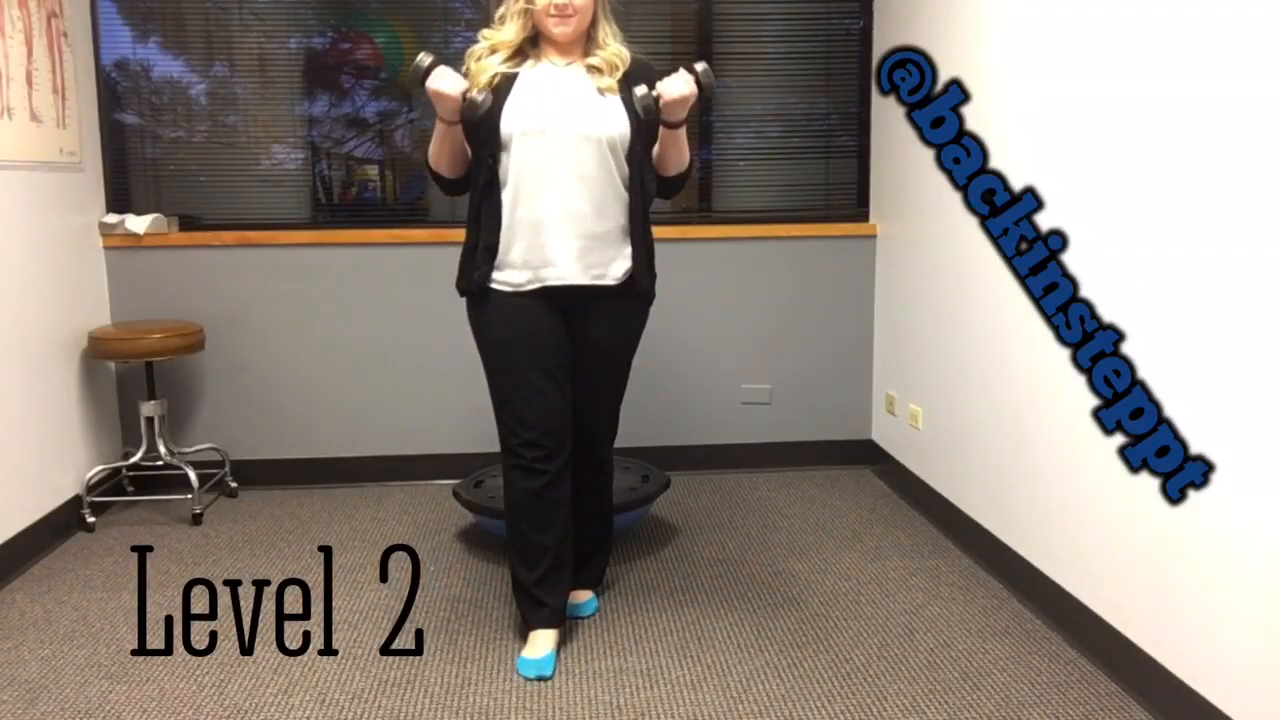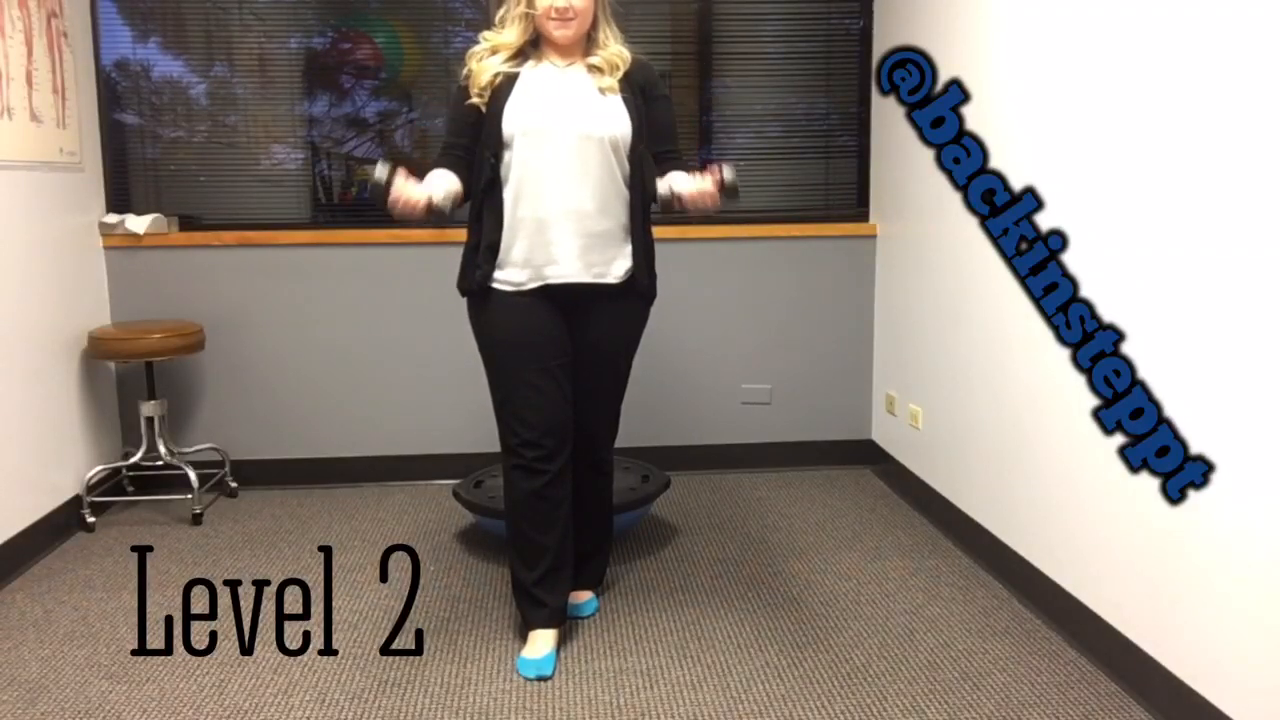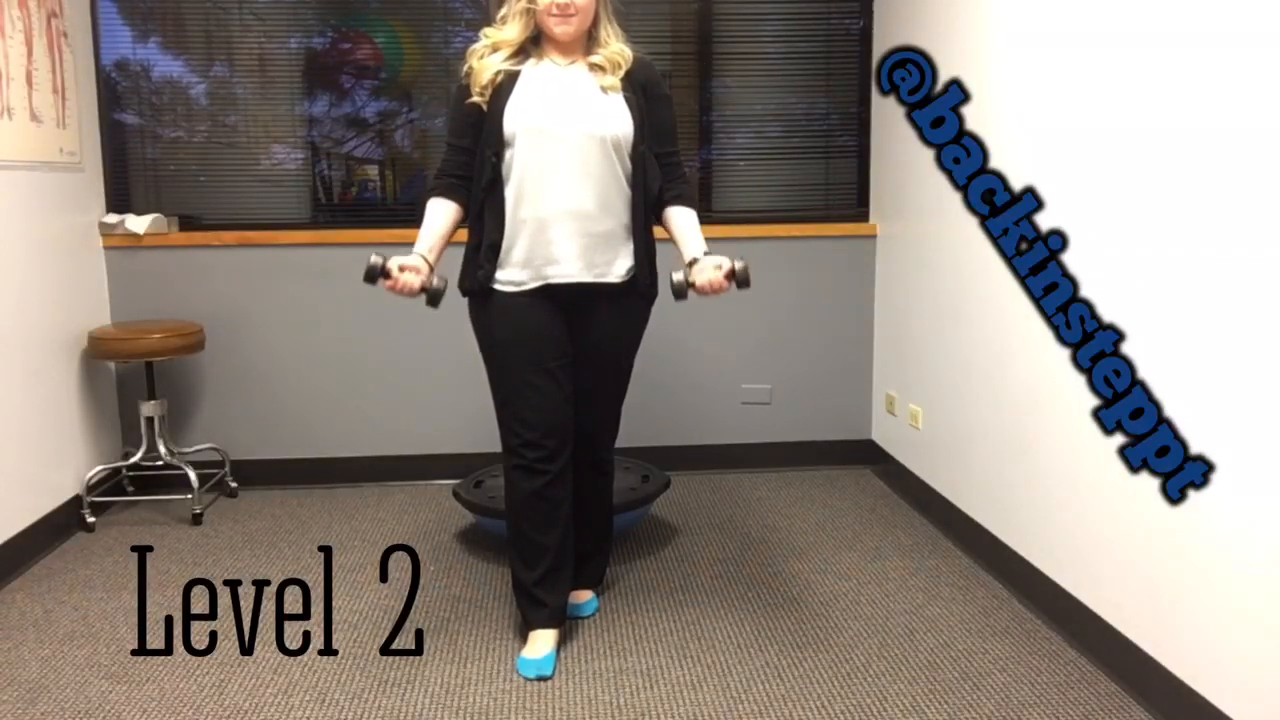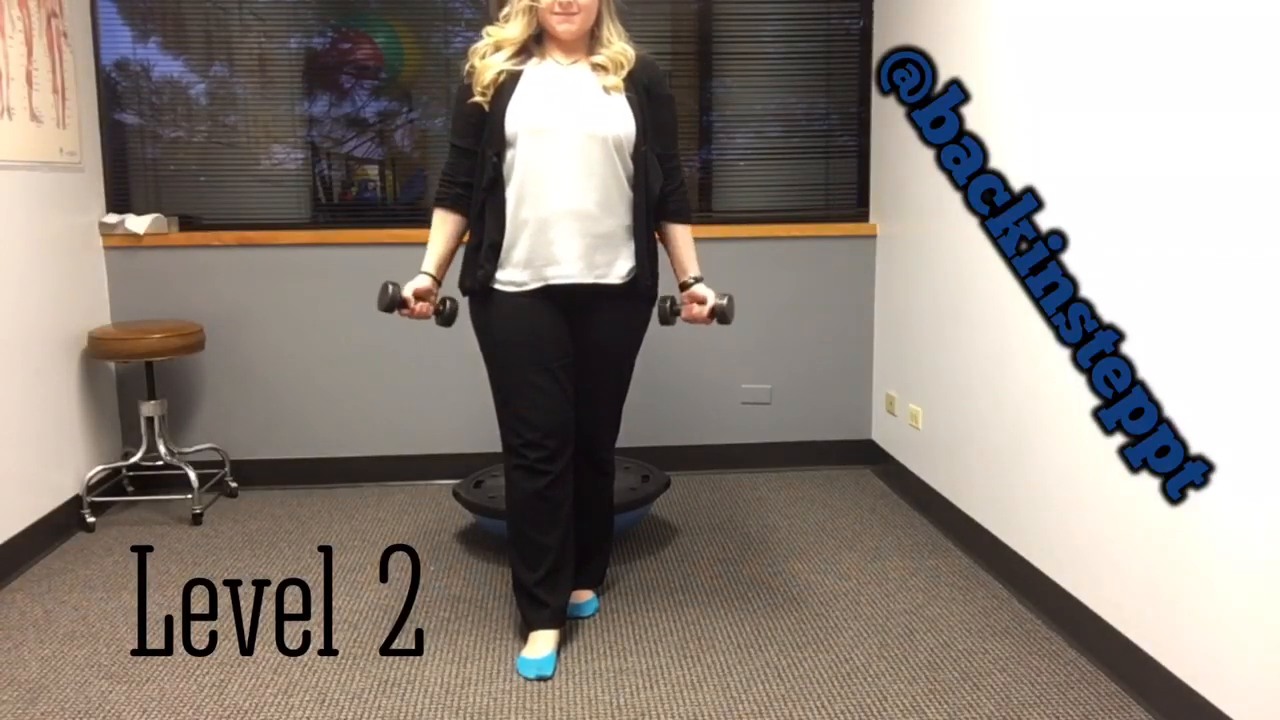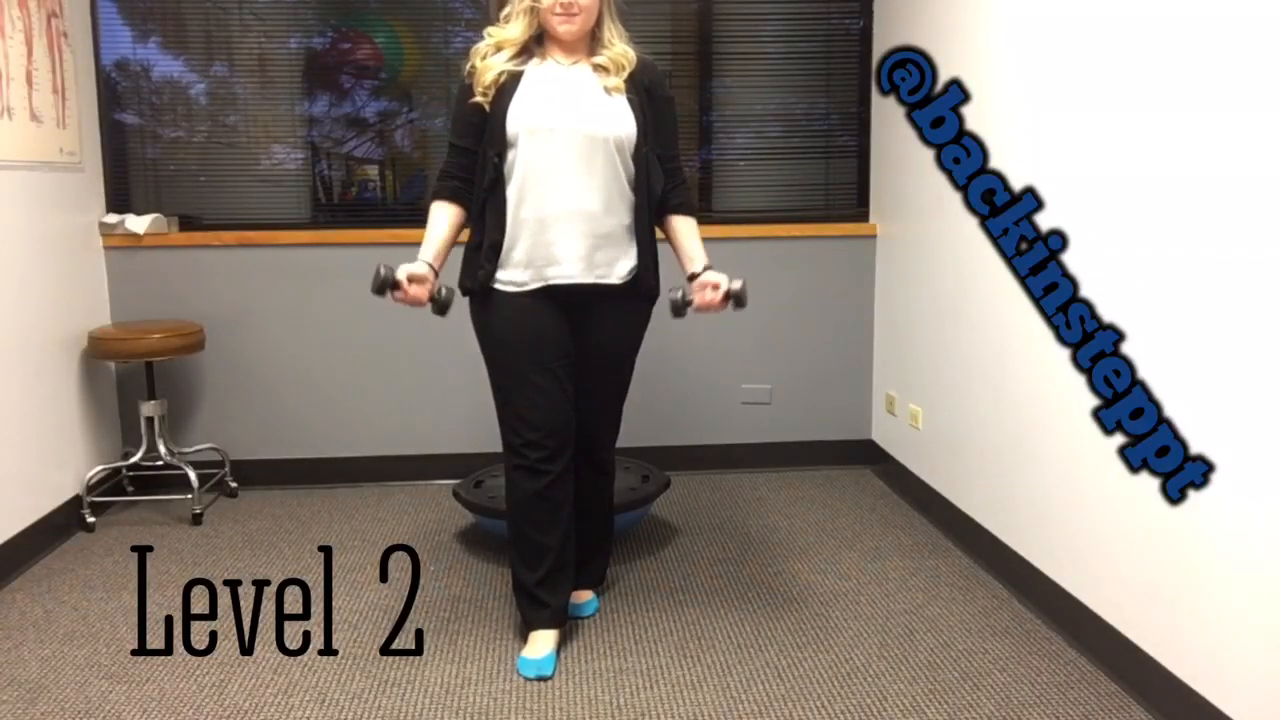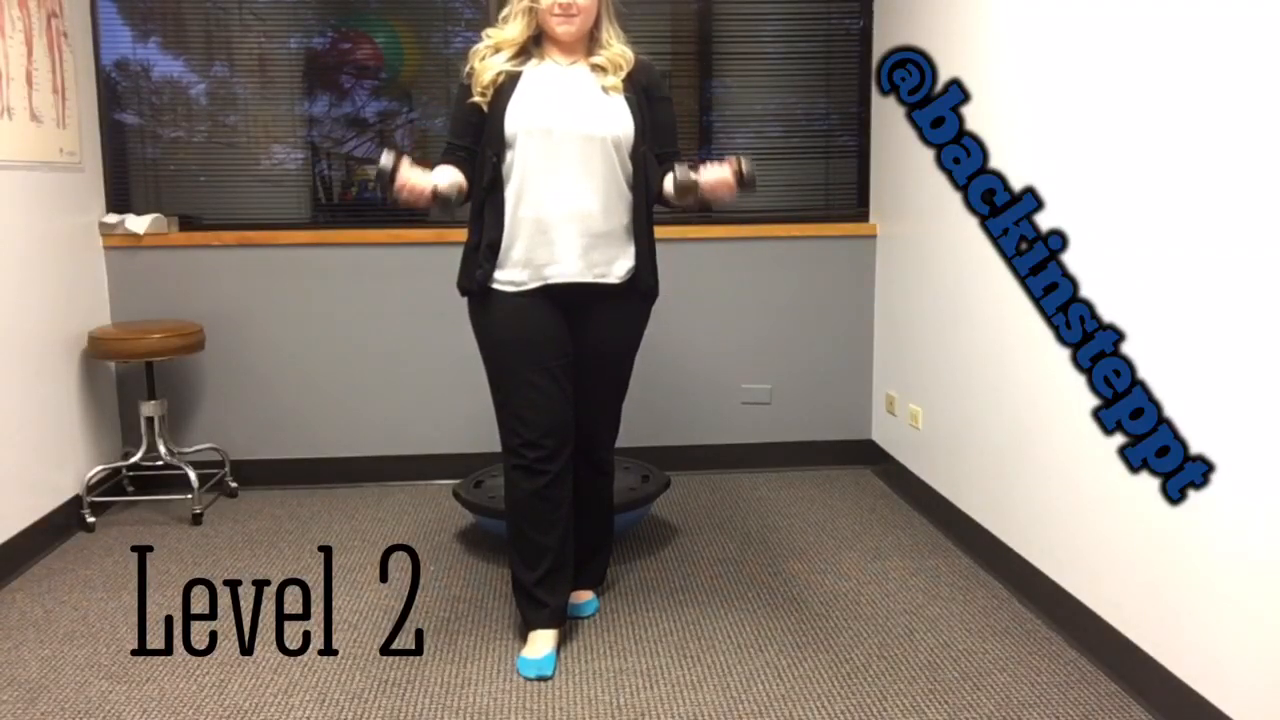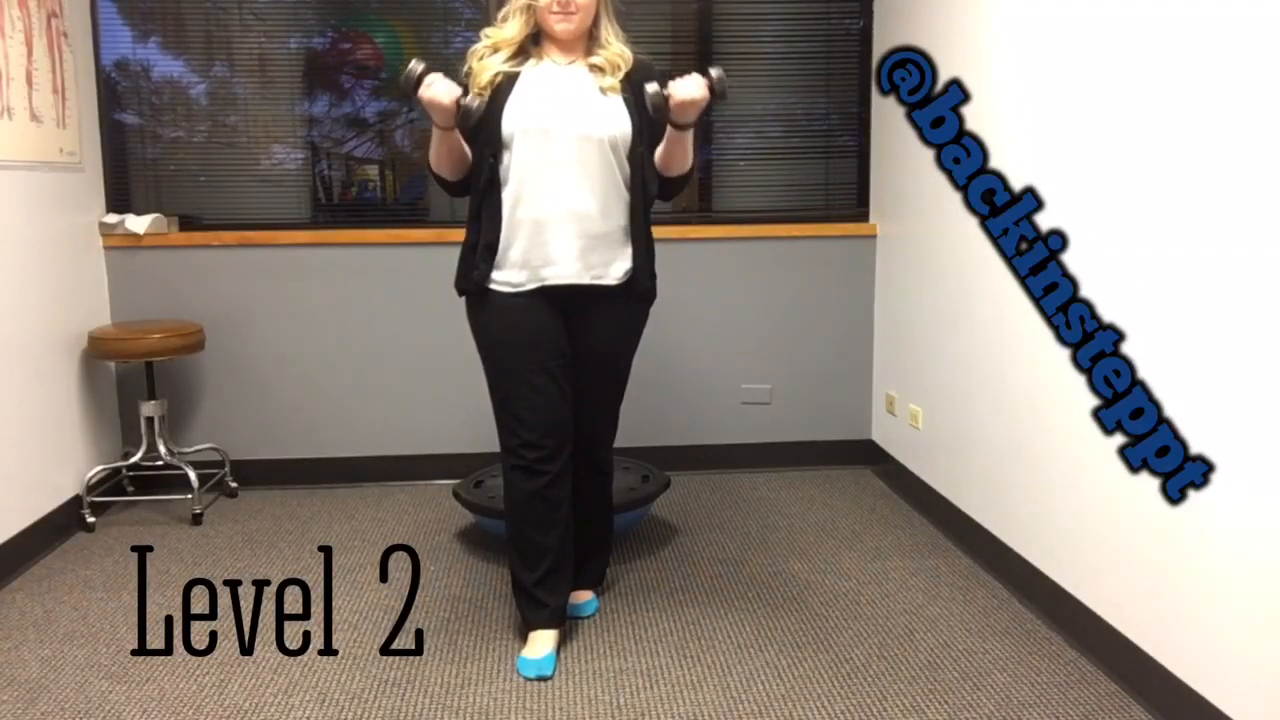
dt=0.3s
person 1, frame 1
left shoulder: (631, 74)
right shoulder: (491, 70)
left elbow: (667, 180)
right elbow: (453, 178)
left wrist: (674, 121)
right wrist: (447, 116)
left hip: (609, 289)
right hip: (514, 289)
left knee: (593, 439)
right knee: (532, 446)
left ankle: (584, 576)
right ankle: (542, 614)
person 1, frame 2
left shoulder: (633, 77)
right shoulder: (489, 74)
left elbow: (663, 168)
right elbow: (457, 166)
left wrist: (692, 188)
right wrist: (424, 194)
left hip: (610, 287)
right hip: (514, 289)
left knee: (593, 438)
right knee: (533, 446)
left ankle: (585, 577)
right ankle: (543, 613)
person 1, frame 3
left shoulder: (636, 76)
right shoulder: (489, 73)
left elbow: (667, 179)
right elbow: (456, 178)
left wrist: (697, 254)
right wrist: (423, 253)
left hip: (612, 289)
right hip: (516, 290)
left knee: (594, 439)
right knee: (533, 446)
left ankle: (584, 577)
right ankle: (542, 614)
person 1, frame 4
left shoulder: (638, 75)
right shoulder: (491, 71)
left elbow: (667, 186)
right elbow: (459, 182)
left wrist: (689, 278)
right wrist: (431, 272)
left hip: (613, 289)
right hip: (516, 290)
left knee: (594, 440)
right knee: (535, 446)
left ankle: (584, 578)
right ankle: (542, 614)
person 1, frame 5
left shoulder: (638, 76)
right shoulder: (493, 71)
left elbow: (668, 185)
right elbow: (459, 179)
left wrist: (698, 268)
right wrist: (427, 260)
left hip: (613, 290)
right hip: (517, 291)
left knee: (595, 440)
right knee: (534, 447)
left ankle: (585, 577)
right ankle: (542, 614)
person 1, frame 6
left shoulder: (635, 76)
right shoulder: (492, 71)
left elbow: (661, 176)
right elbow: (466, 170)
left wrist: (700, 180)
right wrist: (430, 182)
left hip: (612, 287)
right hip: (516, 288)
left knee: (594, 438)
right knee: (534, 445)
left ankle: (583, 578)
right ankle: (542, 614)
person 1, frame 7
left shoulder: (633, 75)
right shoulder: (492, 70)
left elbow: (665, 180)
right elbow: (458, 176)
left wrist: (683, 125)
right wrist: (441, 125)
left hip: (610, 289)
right hip: (514, 290)
left knee: (592, 439)
right knee: (532, 446)
left ankle: (583, 577)
right ankle: (542, 613)
